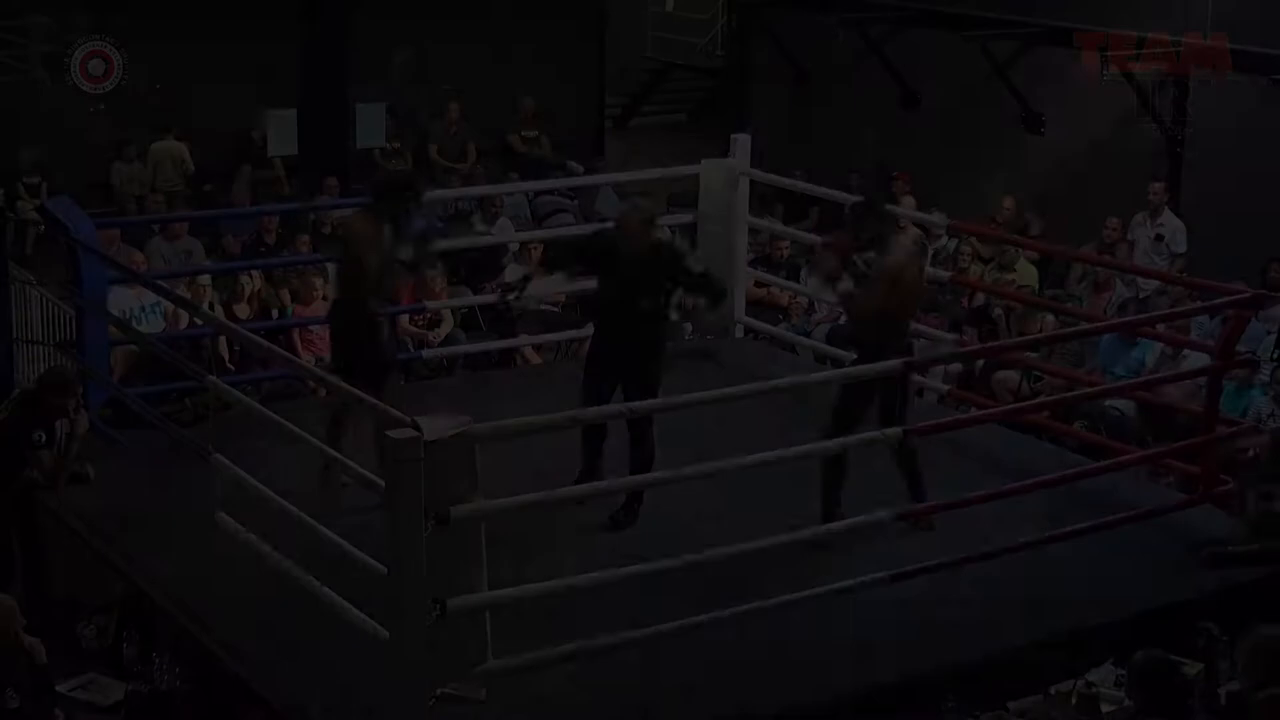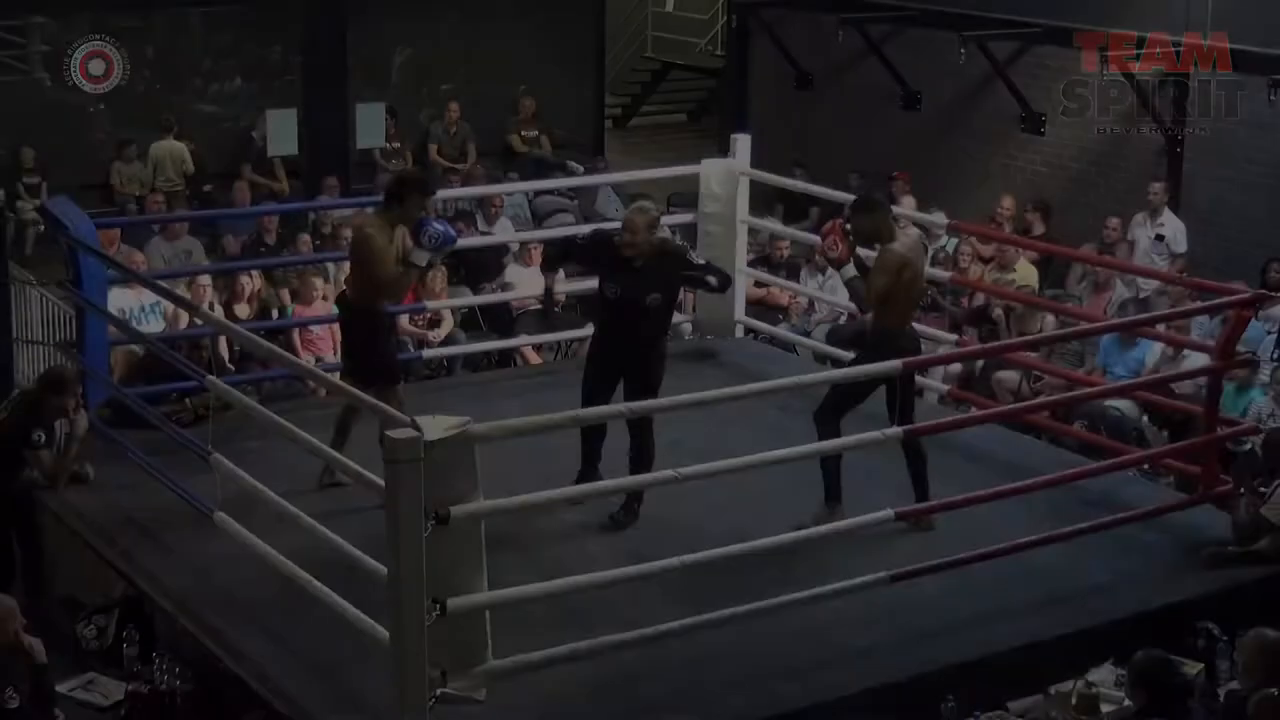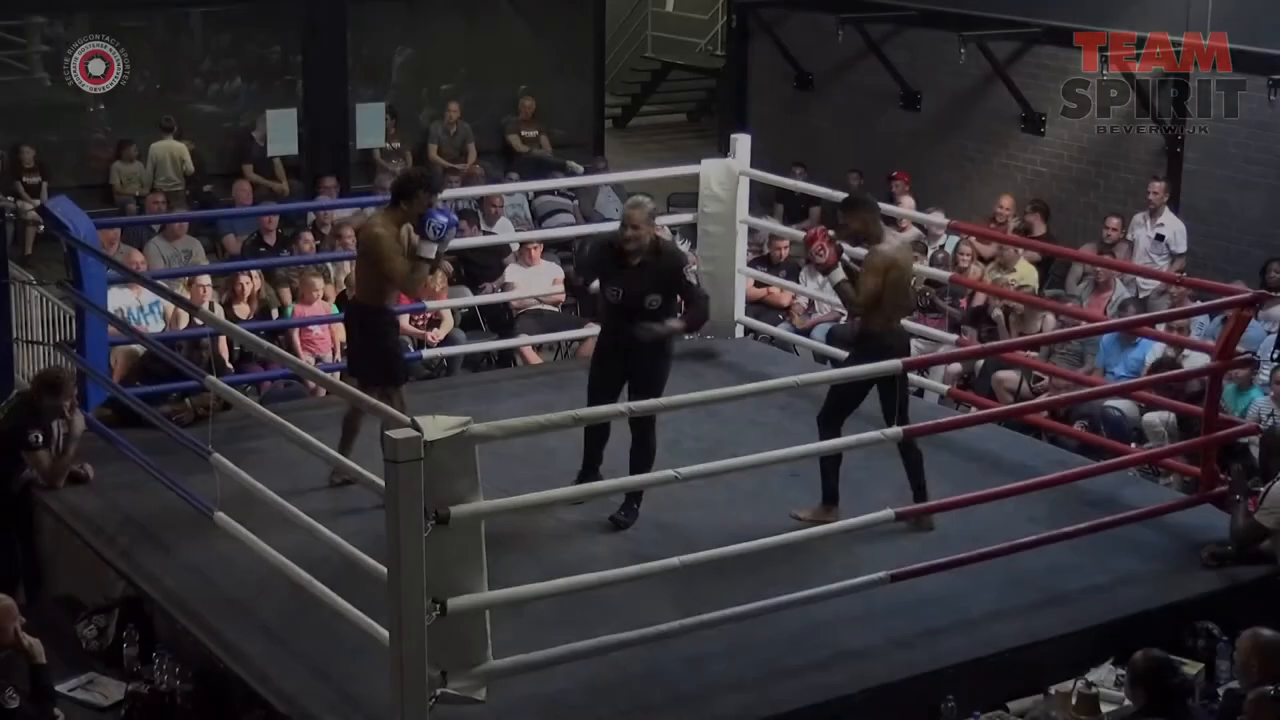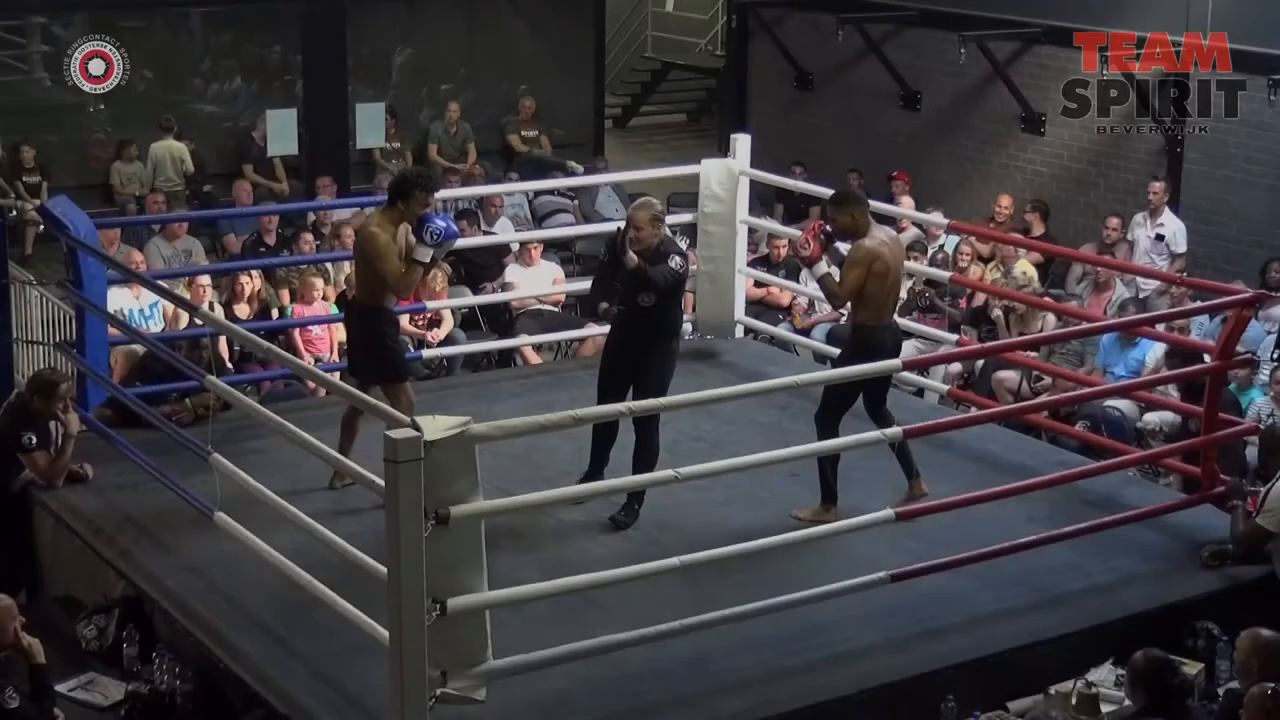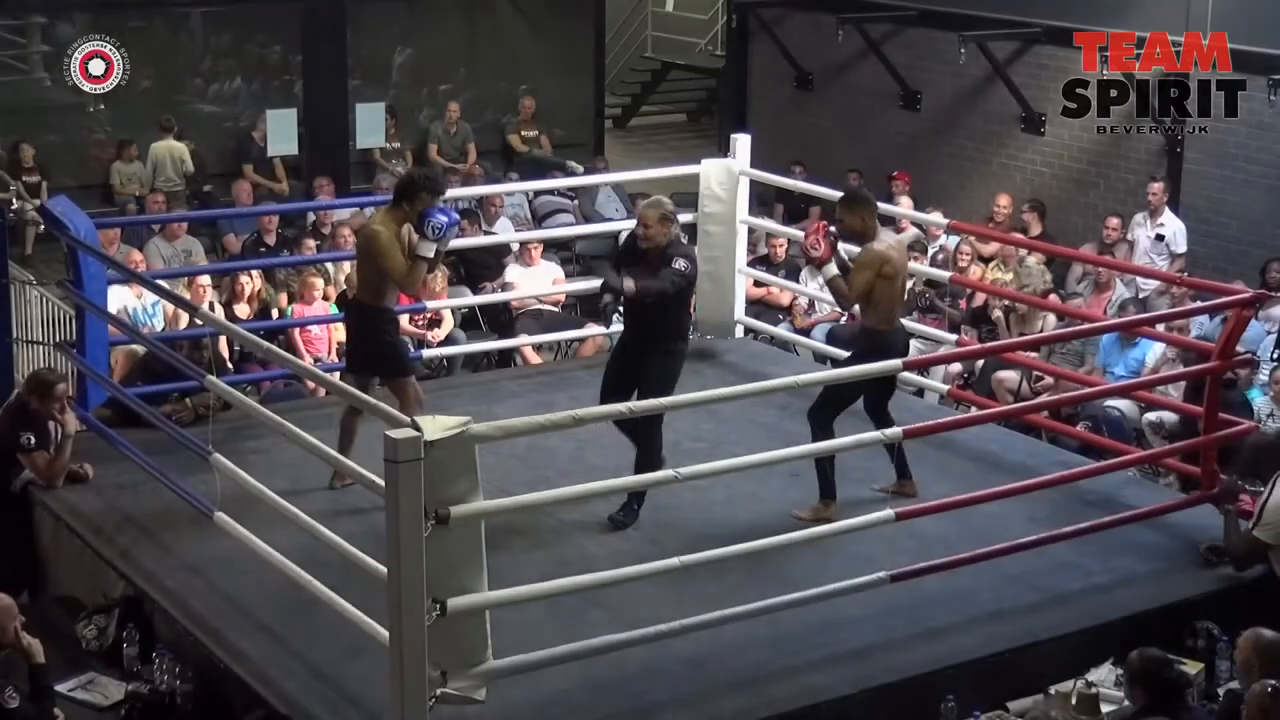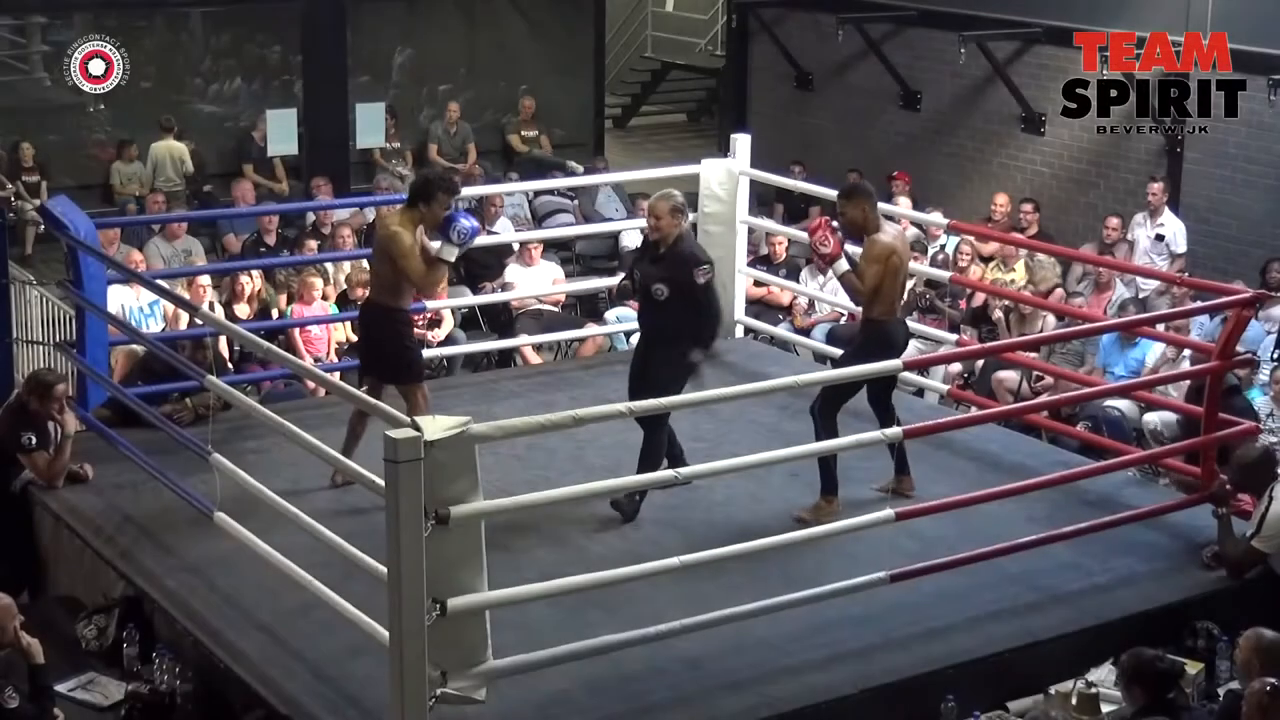
dt=0.2s
person 1, frame 1
left shoulder: (890, 264)
right shoulder: (912, 248)
left elbow: (863, 315)
left wrist: (838, 280)
left hip: (880, 355)
right hip: (899, 349)
left knee: (837, 435)
right knee: (895, 429)
left ankle: (831, 516)
right ankle: (921, 507)
person 1, frame 2
left shoulder: (893, 255)
right shoulder: (911, 244)
left elbow: (868, 302)
left wrist: (843, 264)
right wrist: (854, 256)
left hip: (884, 346)
right hip: (905, 341)
left knee: (827, 415)
right knee: (904, 427)
left ankle: (833, 506)
person 1, frame 3
left shoulder: (880, 257)
right shoulder: (899, 246)
left elbow: (856, 306)
left wrist: (832, 268)
right wrist: (838, 255)
left hip: (873, 346)
right hip: (896, 341)
left knee: (829, 421)
right knee: (900, 425)
left ankle: (828, 507)
right ankle: (922, 508)
person 1, frame 4
left shoulder: (864, 249)
right shoulder: (889, 237)
left elbow: (839, 299)
left wrist: (815, 262)
right wrist: (831, 249)
left hip: (867, 340)
right hip: (889, 333)
left knee: (827, 419)
right knee: (877, 408)
left ankle: (828, 507)
right ankle: (914, 482)
person 1, frame 5
left shoulder: (873, 253)
right shoulder: (892, 243)
left elbow: (847, 300)
left wrist: (825, 262)
right wrist: (835, 251)
left hip: (876, 345)
right hip: (894, 339)
left knee: (820, 415)
right knee: (878, 410)
left ankle: (827, 503)
right ankle: (905, 480)
person 1, frame 6
left shoulder: (880, 244)
right shoulder: (894, 231)
left elbow: (859, 294)
right elbow: (864, 276)
left wrist: (833, 259)
right wrist: (839, 252)
left hip: (877, 335)
right hip: (894, 329)
left knee: (823, 408)
right knee: (882, 403)
left ankle: (828, 500)
right ankle: (903, 478)
person 2, frame 1
left shoulder: (668, 260)
right shoulder: (605, 248)
left elbow: (714, 291)
right elbow: (565, 258)
left hip: (646, 352)
right hip: (606, 345)
left knee: (639, 423)
right knee: (590, 410)
left ankle: (634, 500)
right ankle: (590, 472)
person 2, frame 2
left shoulder: (672, 257)
right shoulder: (604, 246)
left elbow: (721, 279)
right elbow: (558, 252)
left wrist: (709, 281)
right wrist: (550, 283)
left hip: (647, 351)
right hip: (605, 345)
left knee: (639, 423)
right knee: (592, 411)
left ankle: (634, 501)
right ankle: (589, 472)
person 2, frame 3
left shoulder: (672, 259)
right shoulder: (608, 249)
left elbow: (699, 311)
right elbow: (578, 277)
left wrist: (667, 328)
right wrist: (587, 284)
left hip: (652, 351)
right hip: (611, 343)
left knee: (641, 423)
right knee: (596, 411)
left ankle: (633, 500)
right ankle: (589, 474)
person 2, frame 4
left shoulder: (674, 256)
right shoulder: (619, 244)
left elbow: (658, 281)
right elbow: (600, 282)
left wrist: (630, 258)
right wrist: (606, 305)
left hip: (658, 348)
right hip: (621, 339)
left knee: (645, 422)
right knee: (604, 409)
left ankle: (634, 502)
right ankle: (594, 473)
person 2, frame 5
left shoulder: (681, 258)
right shoulder: (634, 243)
left elbow: (664, 287)
right elbow: (614, 270)
left wrist: (625, 286)
right wrist: (610, 299)
left hip: (666, 347)
right hip: (633, 337)
left knee: (648, 419)
right knee: (611, 402)
left ankle: (634, 502)
right ankle: (650, 457)
person 2, frame 6
left shoulder: (691, 258)
right shoulder: (651, 244)
left elbow: (710, 313)
right elbow: (637, 275)
left wrist: (696, 356)
right wrist: (627, 284)
left hip: (679, 347)
right hip: (650, 339)
left knee: (655, 414)
right knee: (641, 406)
left ankle: (635, 495)
right ankle: (678, 464)
person 3, frame 1
left shoulder: (383, 226)
right shoulder: (360, 231)
left elbow: (384, 285)
right elbow: (383, 289)
left wrist: (406, 245)
right wrist: (402, 248)
left hip: (365, 315)
right hip: (354, 317)
right knee: (381, 397)
left ankle: (330, 469)
person 3, frame 2
left shoulder: (398, 229)
right shoulder: (371, 234)
left elbow: (408, 272)
right elbow: (396, 291)
left wrist: (426, 252)
right wrist: (421, 253)
left hip: (369, 316)
right hip: (366, 319)
right knee: (391, 402)
left ankle: (330, 469)
person 3, frame 3
left shoulder: (402, 226)
right shoulder: (379, 233)
left elbow: (420, 271)
right elbow: (411, 287)
left wrist: (437, 245)
right wrist: (428, 244)
left hip: (369, 315)
right hip: (372, 319)
left knee: (364, 395)
right knee: (395, 403)
left ankle: (340, 468)
person 3, frame 4
left shoulder: (402, 226)
right shoulder: (376, 234)
left elbow: (420, 272)
right elbow: (403, 289)
left wrist: (437, 249)
right wrist: (424, 248)
left hip: (369, 315)
right hip: (372, 318)
left knee: (361, 397)
right knee: (403, 402)
left ankle: (341, 472)
person 3, frame 5
left shoulder: (404, 226)
right shoulder: (379, 232)
left elbow: (423, 267)
right elbow: (410, 285)
left wrist: (438, 243)
right wrist: (428, 243)
left hip: (366, 314)
right hip: (373, 318)
left knee: (359, 395)
right knee: (412, 399)
left ankle: (340, 472)
person 3, frame 6
left shoulder: (411, 226)
right shoulder: (397, 233)
left elbow: (430, 267)
right elbow: (427, 287)
left wrist: (451, 246)
right wrist: (450, 247)
left hip: (377, 314)
right hip: (389, 319)
left knee: (373, 393)
right knee: (418, 401)
left ankle: (341, 467)
person 4, frame 1
left shoulder: (40, 404)
right shoulder: (29, 422)
left elbow: (53, 460)
right elbow: (55, 480)
left wrist: (75, 467)
right wrist: (76, 435)
left knee: (32, 554)
left ankle: (35, 609)
person 4, frame 2
left shoulder: (38, 403)
right shoulder: (29, 422)
left elbow: (52, 459)
right elbow: (55, 479)
left wrist: (74, 468)
right wrist: (77, 435)
left knee: (33, 553)
left ankle: (35, 607)
person 4, frame 3
left shoulder: (35, 403)
right shoulder: (26, 423)
left elbow: (51, 459)
right elbow: (54, 479)
left wrist: (73, 468)
right wrist: (74, 434)
left knee: (31, 556)
person 4, frame 4
left shoulder: (44, 410)
right shoulder: (21, 425)
left elbow: (50, 458)
right elbow: (53, 479)
left wrist: (73, 469)
right wrist: (71, 434)
left knee: (27, 558)
person 4, frame 5
left shoulder: (44, 412)
right shoulder: (19, 425)
left elbow: (50, 457)
right elbow: (53, 479)
left wrist: (72, 468)
right wrist: (68, 433)
left knee: (25, 559)
person 4, frame 6
left shoulder: (43, 412)
right shoulder: (19, 425)
left elbow: (49, 456)
right elbow: (53, 480)
left wrist: (72, 468)
right wrist: (68, 433)
left knee: (27, 558)
